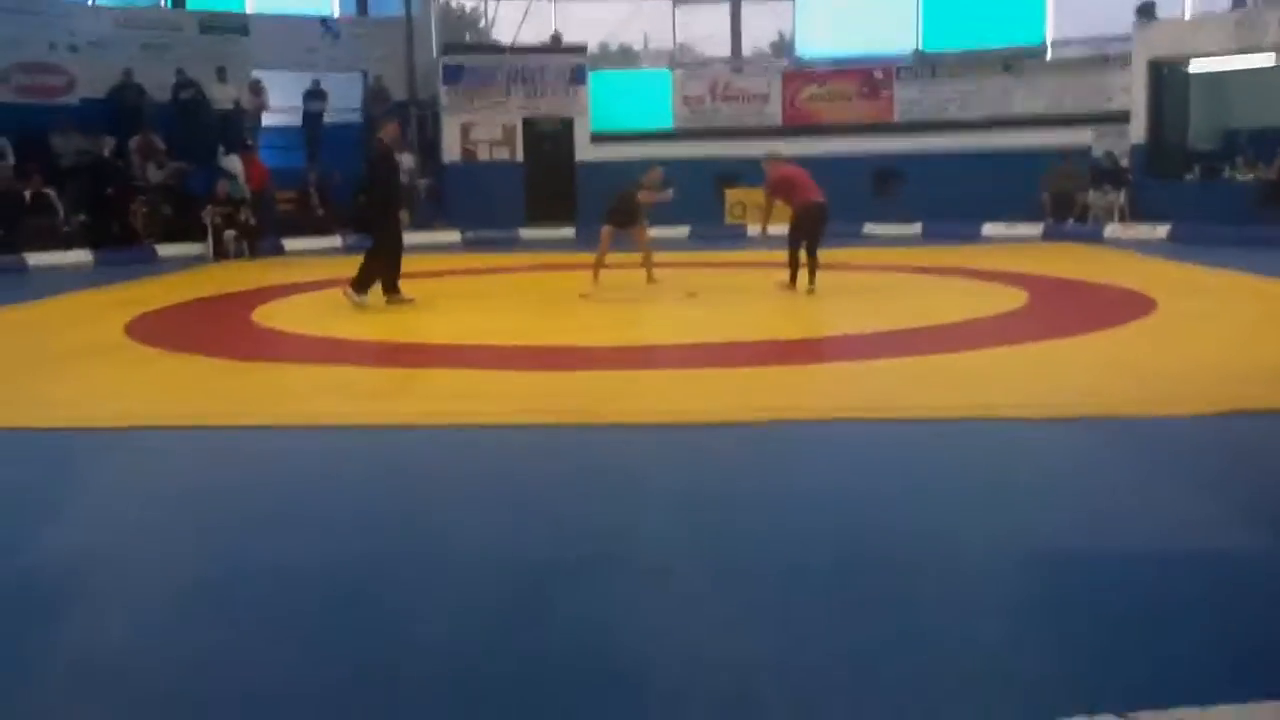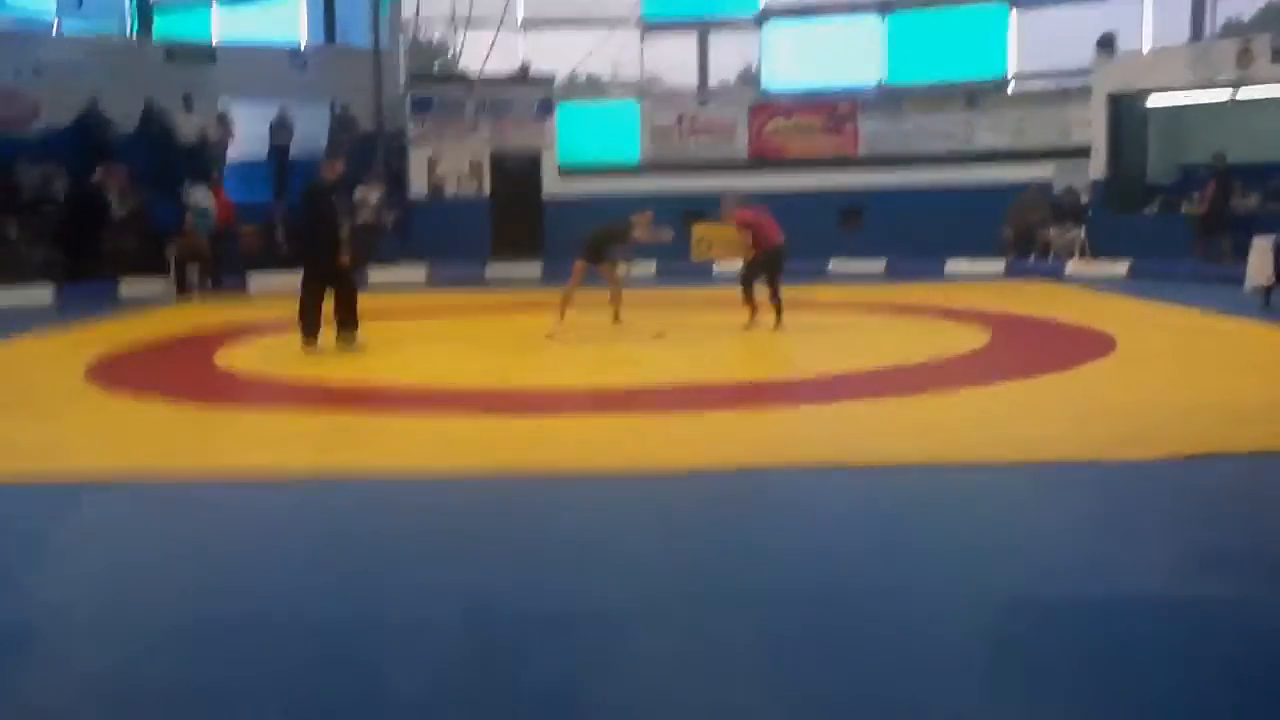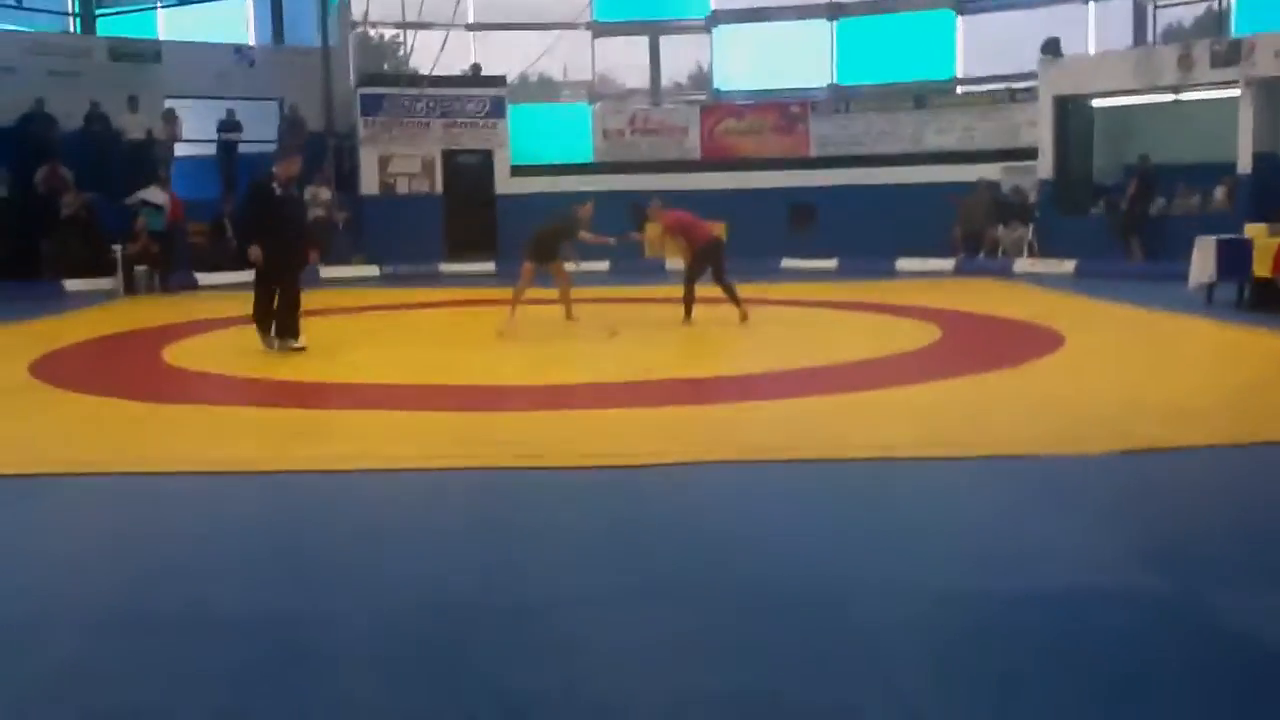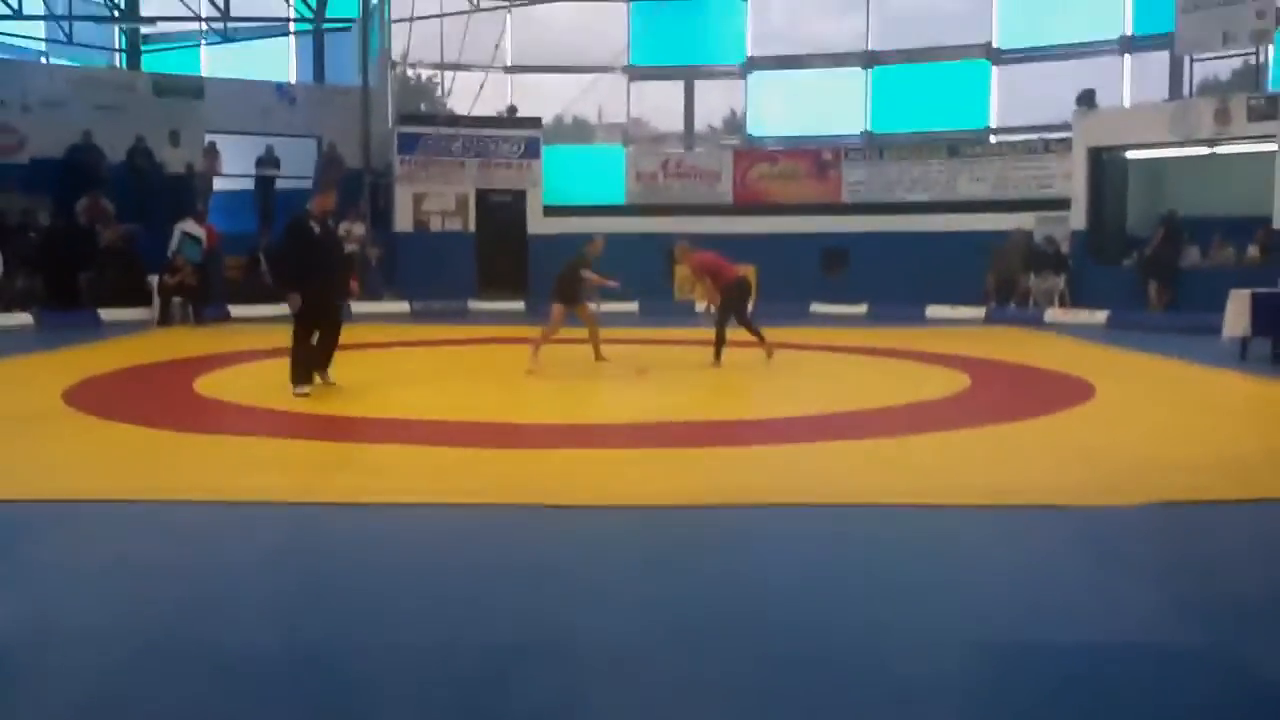
dt=0.5s
person 1, frame 1
left shoulder: (380, 150)
right shoulder: (382, 152)
right elbow: (389, 183)
right wrist: (399, 208)
left hip: (383, 208)
right hip: (383, 209)
left knee: (391, 250)
right knee: (383, 250)
left ankle: (392, 291)
right ankle: (357, 288)
person 1, frame 2
left shoulder: (327, 189)
right shoulder: (318, 191)
right elbow: (326, 224)
left wrist: (341, 247)
right wrist: (340, 249)
left hip: (329, 249)
right hip: (318, 251)
left knee: (346, 288)
right knee: (313, 295)
left ankle: (346, 333)
right ankle: (310, 337)
person 1, frame 3
left shoulder: (293, 189)
right shoulder: (262, 186)
left elbow: (300, 221)
right elbow: (250, 217)
left wrist: (309, 247)
right wrist: (253, 244)
left hip: (290, 251)
right hip: (267, 251)
left knee: (290, 294)
right knee: (265, 293)
left ankle: (287, 336)
right ankle: (266, 333)
person 1, frame 4
left shoulder: (328, 224)
right shoulder: (298, 224)
left elbow: (337, 255)
right elbow: (285, 260)
left wrist: (346, 278)
right wrist: (292, 290)
left hip: (328, 288)
right hip: (306, 290)
left knee: (332, 330)
right knee: (304, 334)
left ankle: (319, 367)
right ankle: (301, 381)
